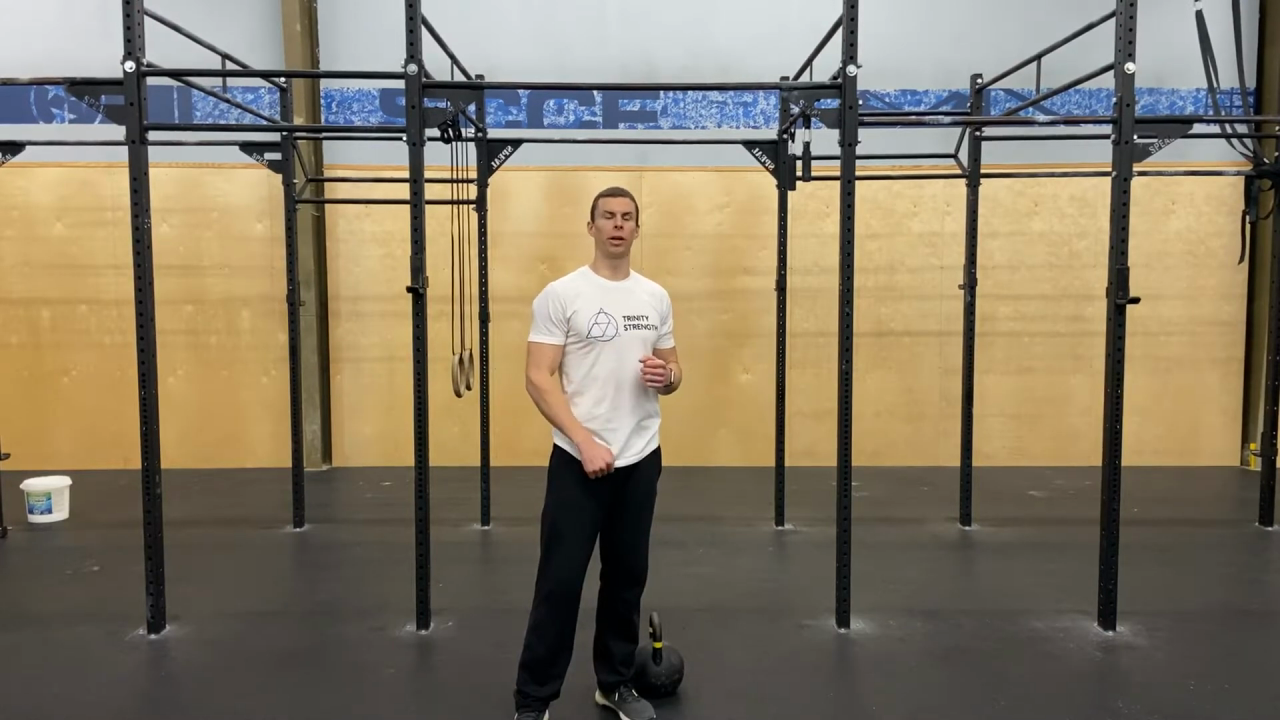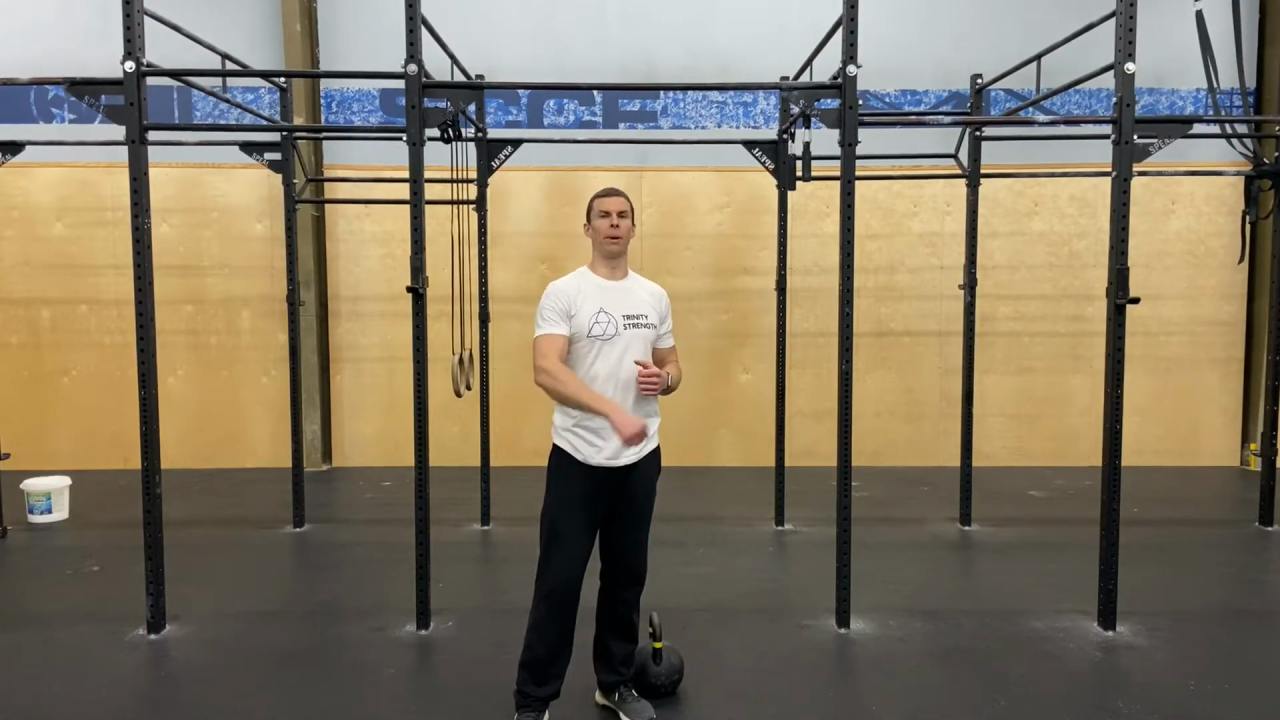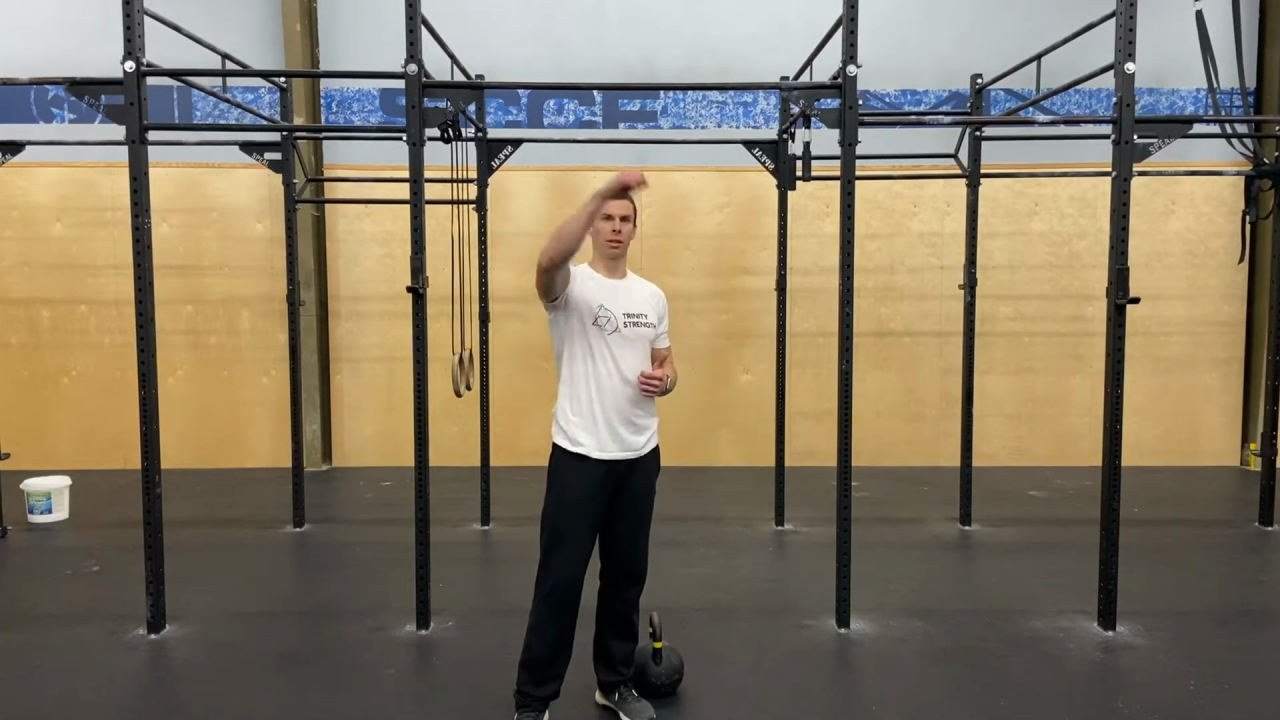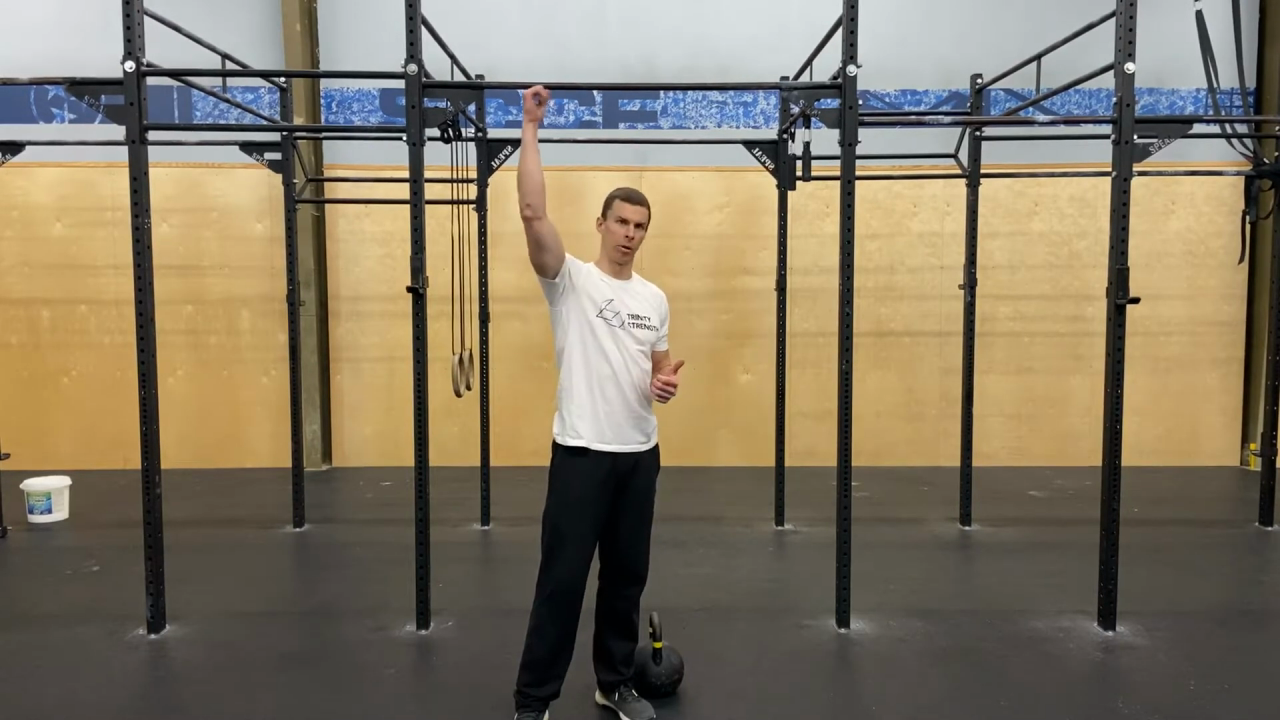
dt=0.4s
person 1, frame 1
left shoulder: (656, 297)
right shoulder: (561, 294)
left elbow: (672, 369)
right elbow: (539, 378)
left wrist: (666, 375)
right wrist: (585, 441)
left hip: (640, 459)
right hip: (578, 460)
left knee: (627, 577)
right knee: (560, 581)
person 1, frame 2
left shoulder: (654, 295)
right shoulder: (563, 292)
left elbow: (671, 368)
right elbow: (547, 372)
left wrist: (664, 379)
right wrist: (612, 410)
left hip: (639, 459)
right hip: (578, 460)
left knee: (626, 576)
right knee: (559, 581)
person 1, frame 3
left shoulder: (653, 295)
right shoulder: (569, 285)
left elbow: (668, 363)
right elbow: (549, 258)
left wrist: (662, 375)
right wrist: (600, 193)
left hip: (639, 455)
right hip: (580, 455)
left knee: (626, 576)
right knee: (559, 580)
person 1, frame 4
left shoulder: (654, 299)
right shoulder: (570, 279)
right elbow: (531, 213)
left wrist: (668, 381)
right wrist: (531, 126)
left hip: (640, 453)
right hip: (581, 453)
left knee: (627, 575)
right knee: (562, 579)
